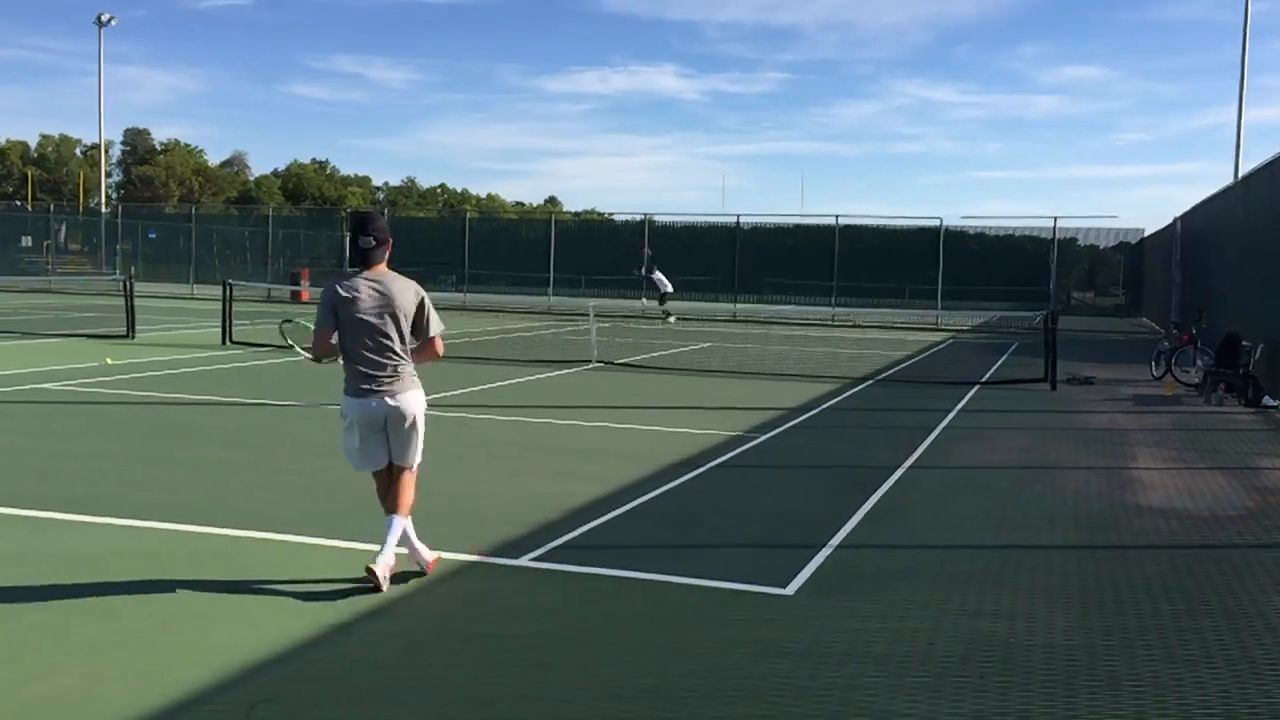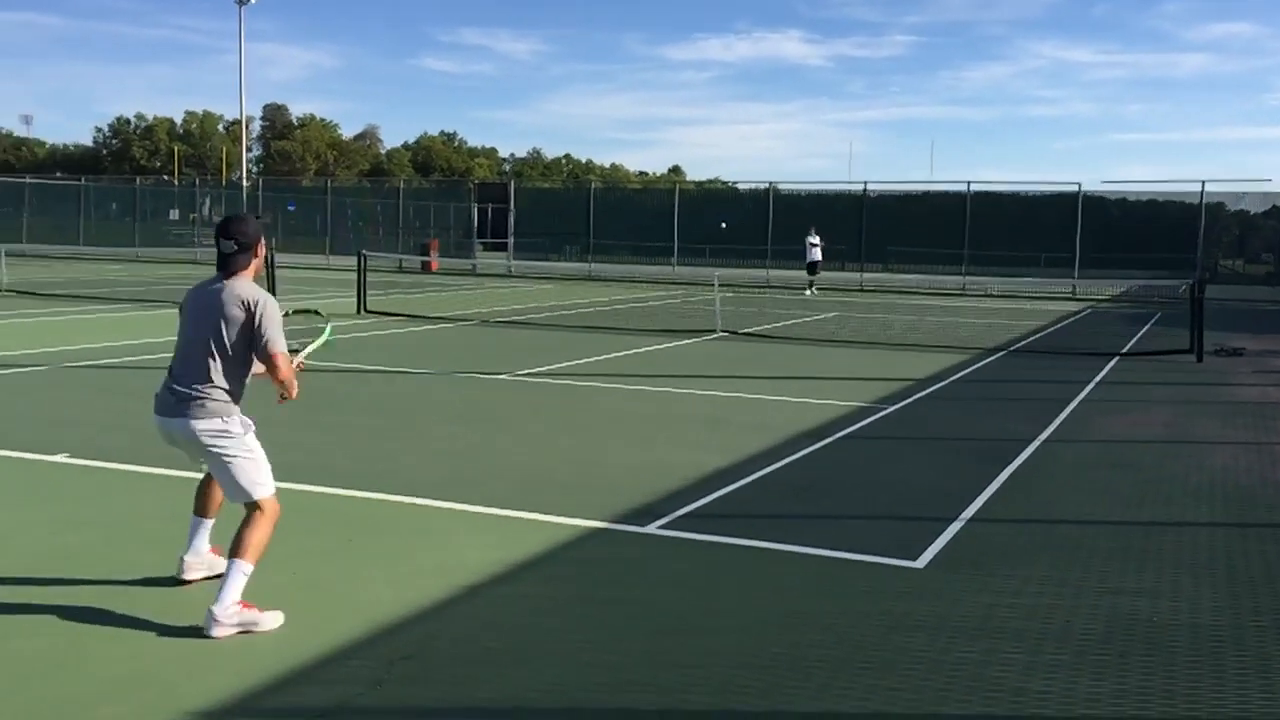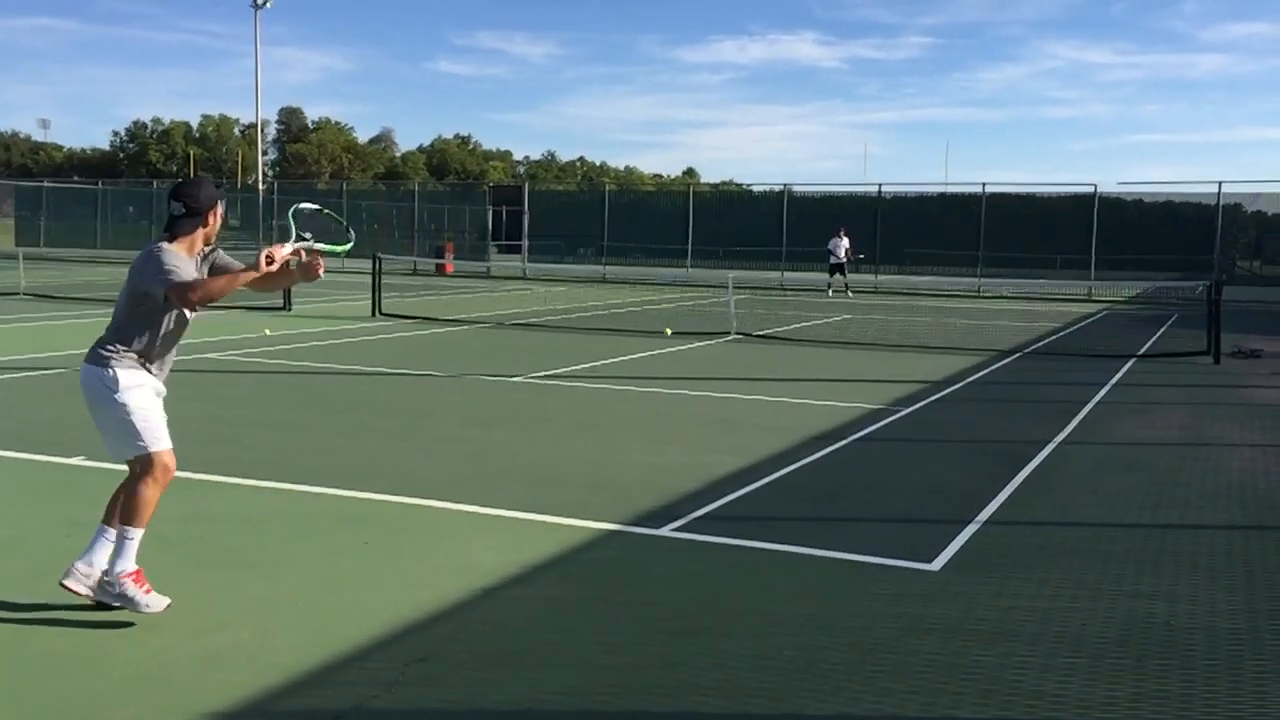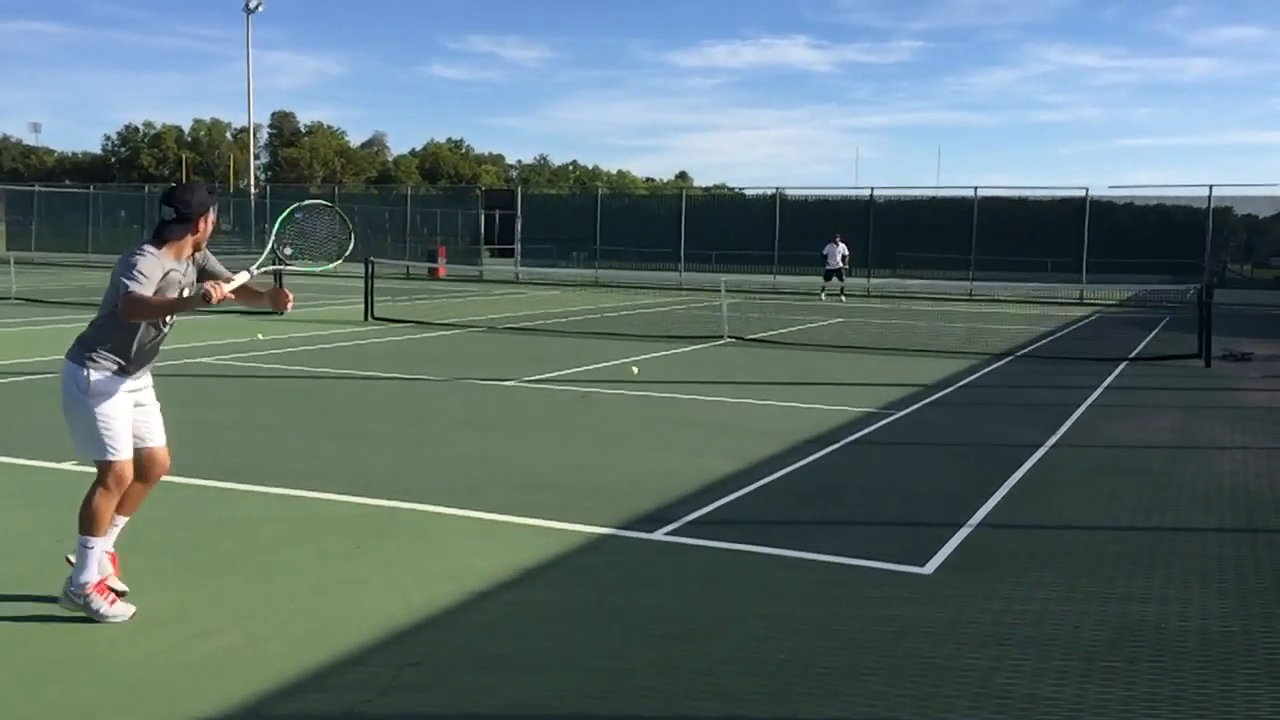
dt=1s
person 1, frame 1
left shoulder: (337, 292)
right shoulder: (412, 290)
left elbow: (319, 351)
right elbow: (435, 350)
left hip: (359, 399)
right hip: (403, 394)
left knee: (380, 475)
right knee: (405, 472)
left ankle: (415, 549)
right ankle: (384, 559)
person 1, frame 2
left shoulder: (196, 295)
right shoulder: (258, 301)
right elbow: (278, 372)
left wrist: (269, 366)
right wrist: (290, 386)
left hip: (170, 413)
right hip: (208, 416)
left knee: (225, 472)
right knee: (264, 508)
left ankle: (196, 556)
right ankle: (227, 610)
person 1, frame 3
left shoulder: (205, 254)
right shoulder: (161, 258)
left elbow: (256, 282)
right elbow: (190, 295)
left wrist: (296, 274)
right wrist: (251, 271)
left hip: (140, 377)
right hip: (114, 374)
left knee: (145, 471)
right knee: (159, 467)
left ankle: (90, 569)
right ankle: (120, 574)
person 1, frame 4
left shoulder: (195, 258)
right shoulder: (144, 262)
left elbow: (238, 289)
right elbow: (131, 308)
left wrist: (268, 297)
right wrist: (190, 301)
left hip: (133, 376)
right hip: (95, 374)
left knee: (154, 464)
right knee: (116, 474)
left ankle: (98, 553)
right ankle: (82, 585)
